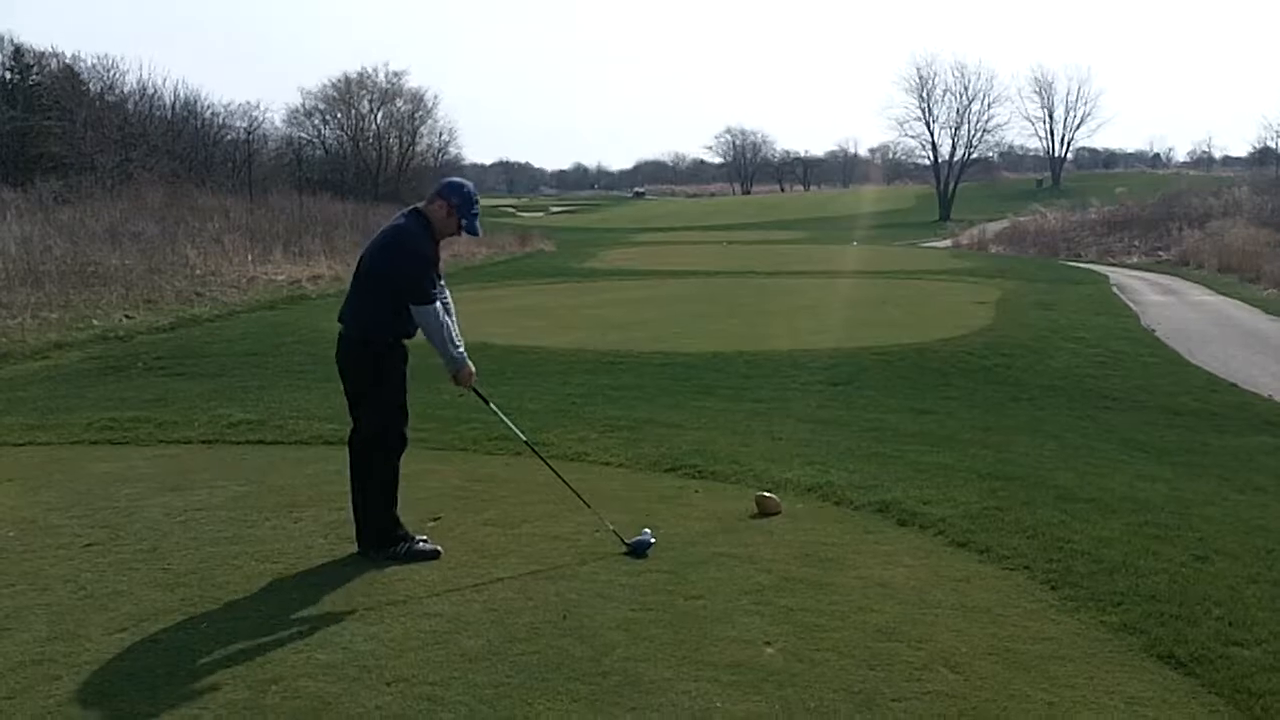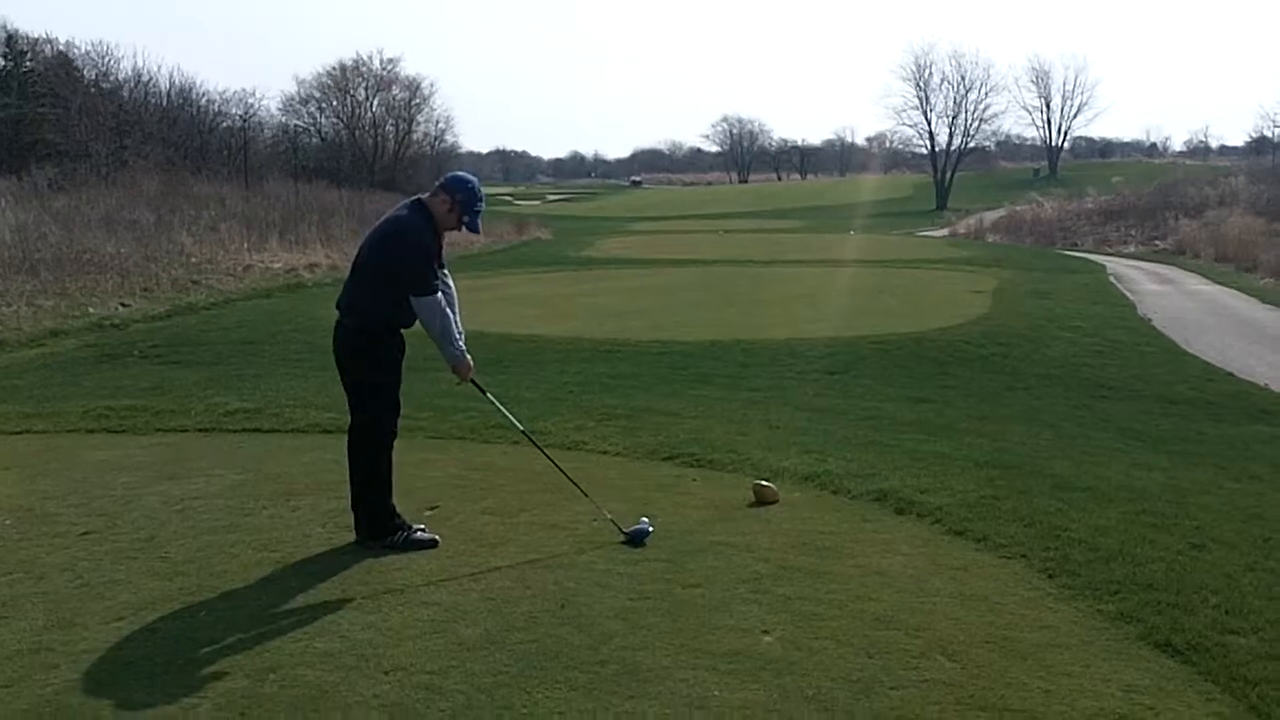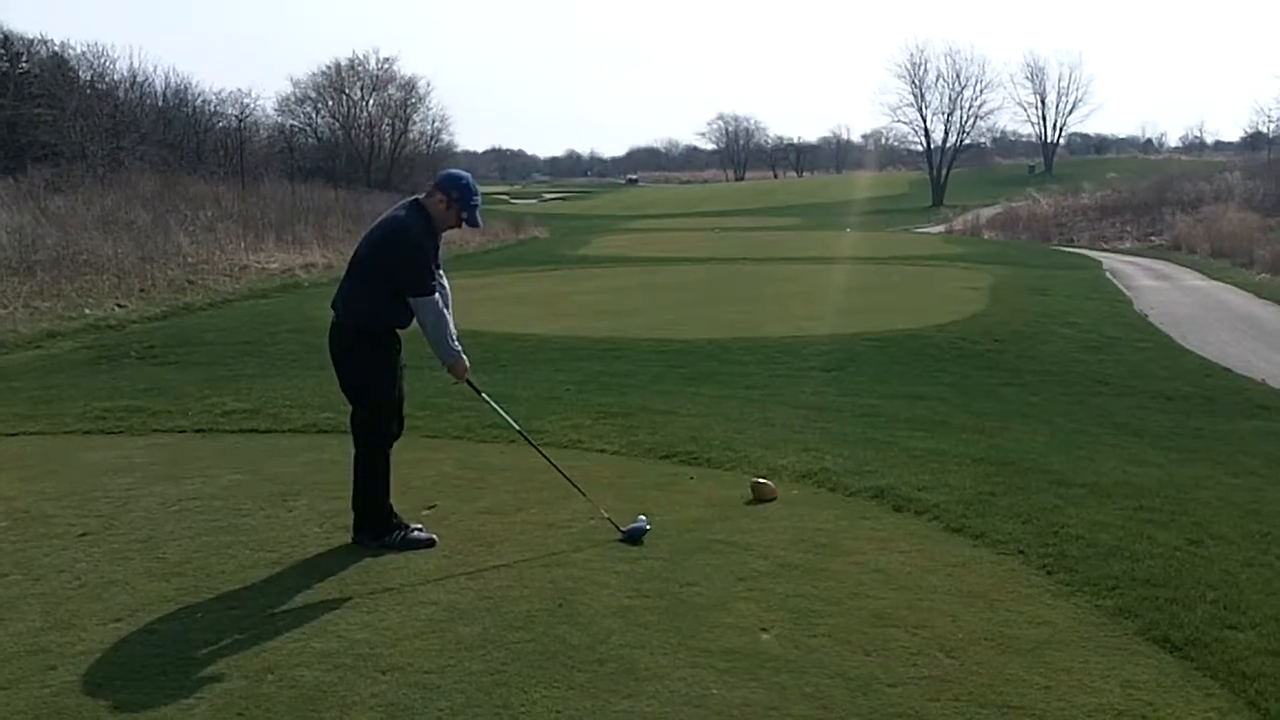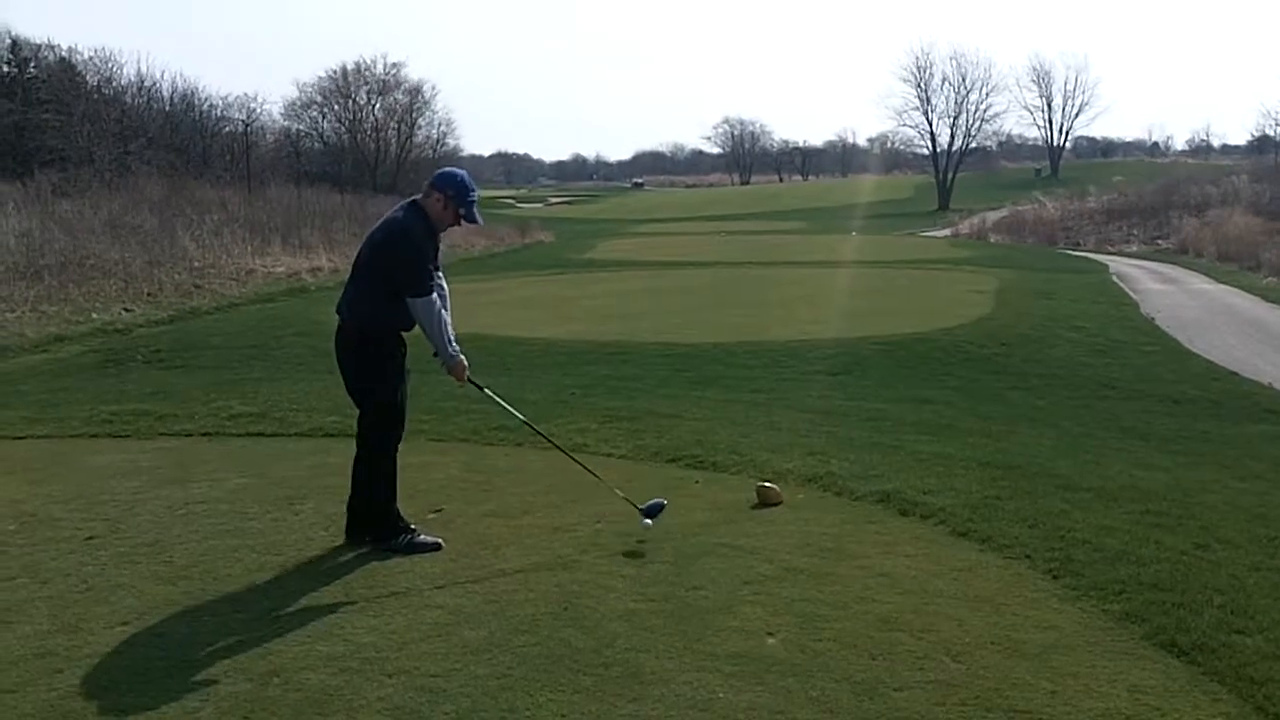
dt=0.3s
person 1, frame 1
left shoulder: (419, 234)
right shoulder: (408, 241)
left elbow: (440, 295)
right elbow: (428, 312)
left wrist: (459, 354)
right wrist: (457, 362)
left hip: (377, 346)
right hip: (368, 349)
left knee: (379, 438)
right knee: (382, 440)
left ankle: (377, 532)
right ankle: (383, 538)
person 1, frame 2
left shoulder: (422, 224)
right shoulder: (410, 232)
left elbow: (443, 286)
right elbow: (430, 305)
left wrist: (460, 346)
right wrist: (456, 356)
left hip: (374, 334)
right hip: (364, 338)
left knee: (374, 427)
right knee: (376, 429)
left ankle: (374, 520)
right ankle: (380, 527)
person 1, frame 3
left shoulder: (419, 224)
right shoulder: (407, 232)
left elbow: (438, 285)
right elbow: (428, 305)
left wrist: (452, 348)
right wrist: (452, 356)
left hip: (373, 334)
right hip: (359, 338)
left knee: (385, 423)
right knee: (377, 427)
left ankle: (371, 518)
right ankle: (377, 525)
person 1, frame 4
left shoulder: (421, 226)
right shoulder: (405, 234)
left elbow: (437, 288)
right elbow: (425, 305)
left wrist: (450, 347)
right wrist: (450, 356)
left hip: (377, 337)
right hip: (366, 341)
left knee: (384, 427)
right knee: (382, 431)
left ankle: (364, 521)
right ankle: (385, 528)
